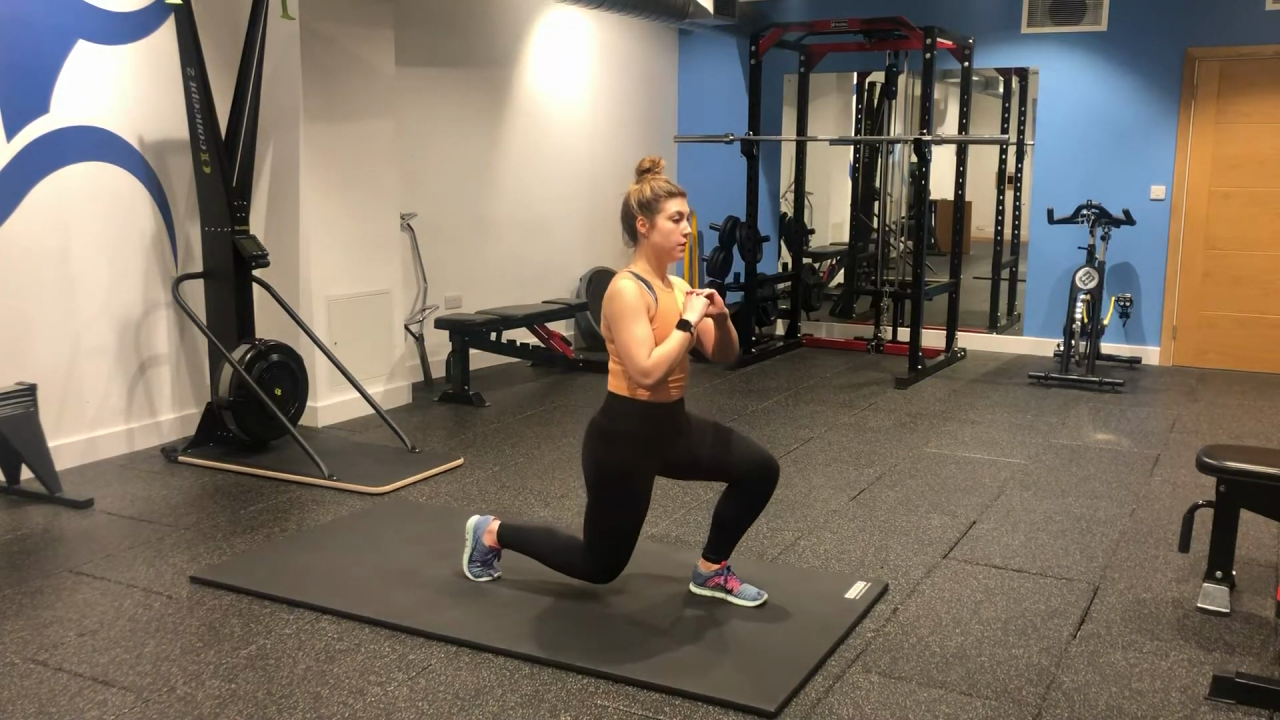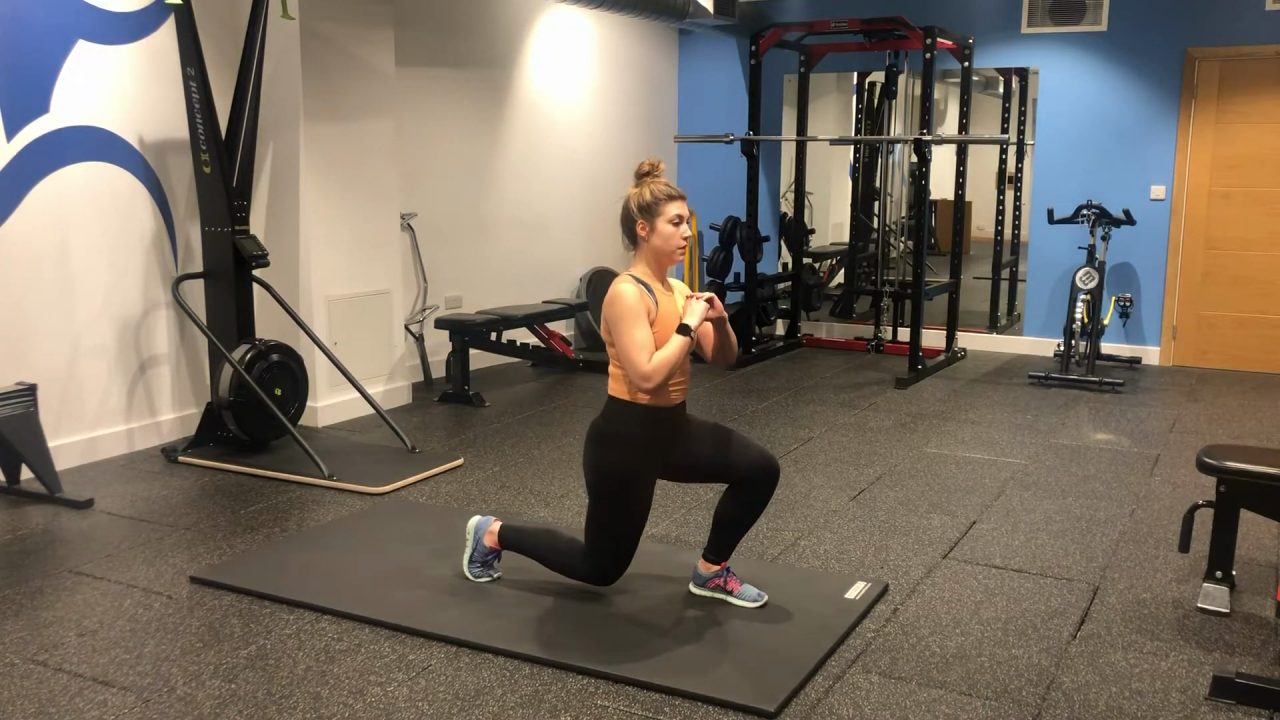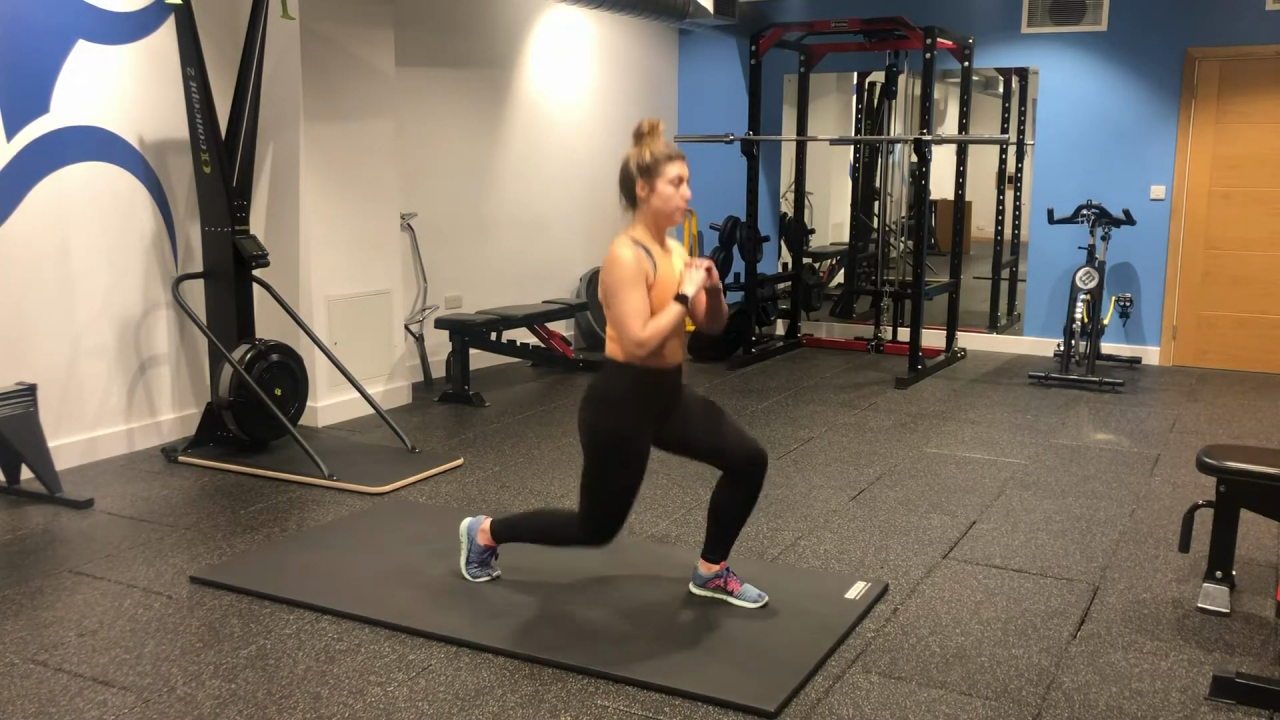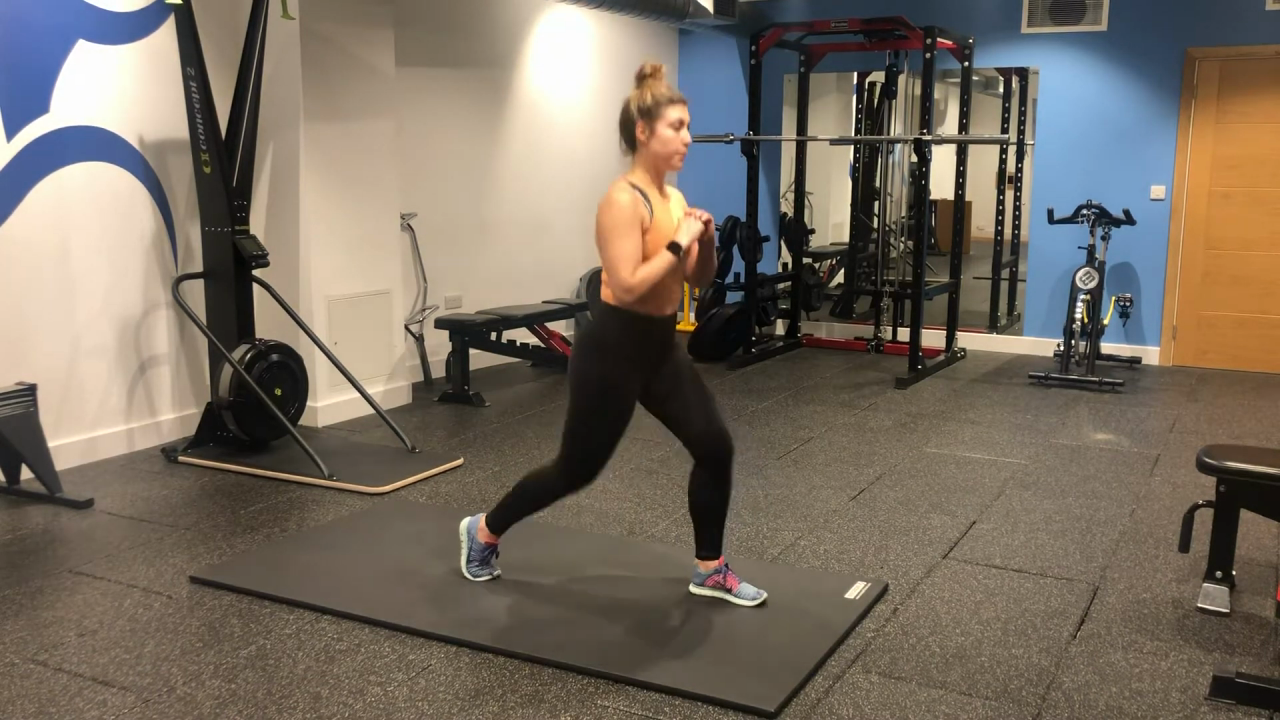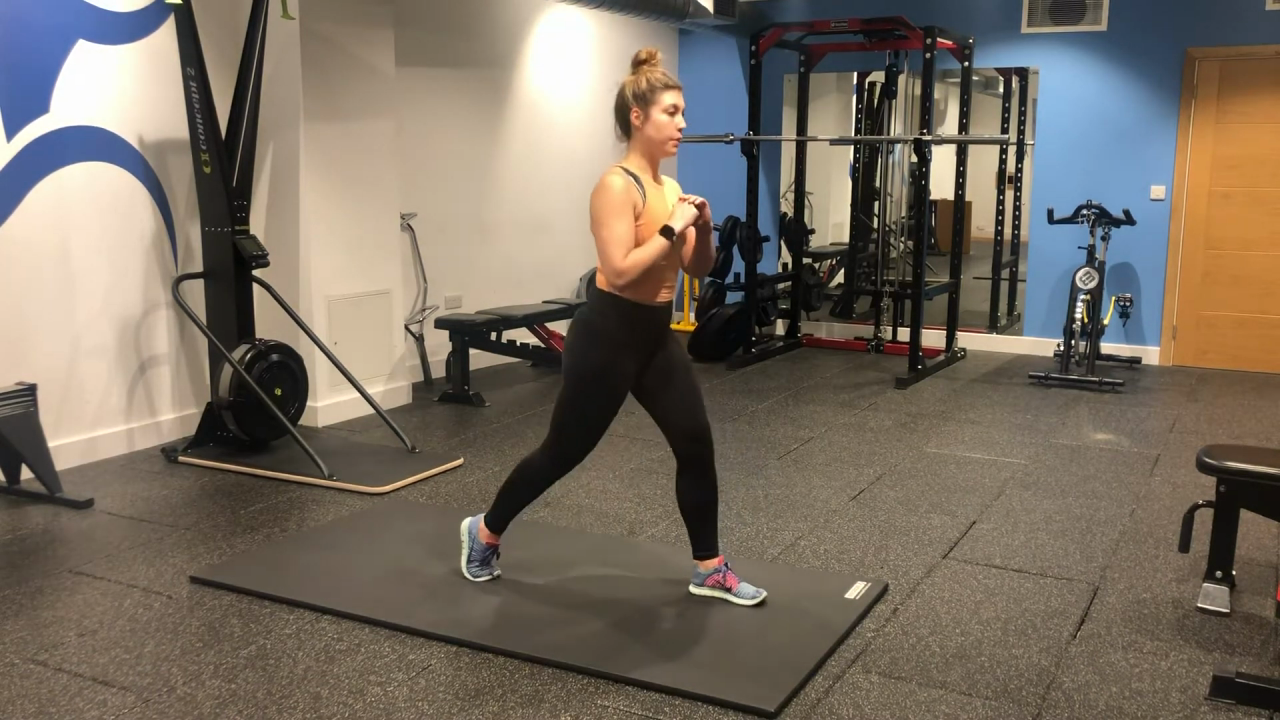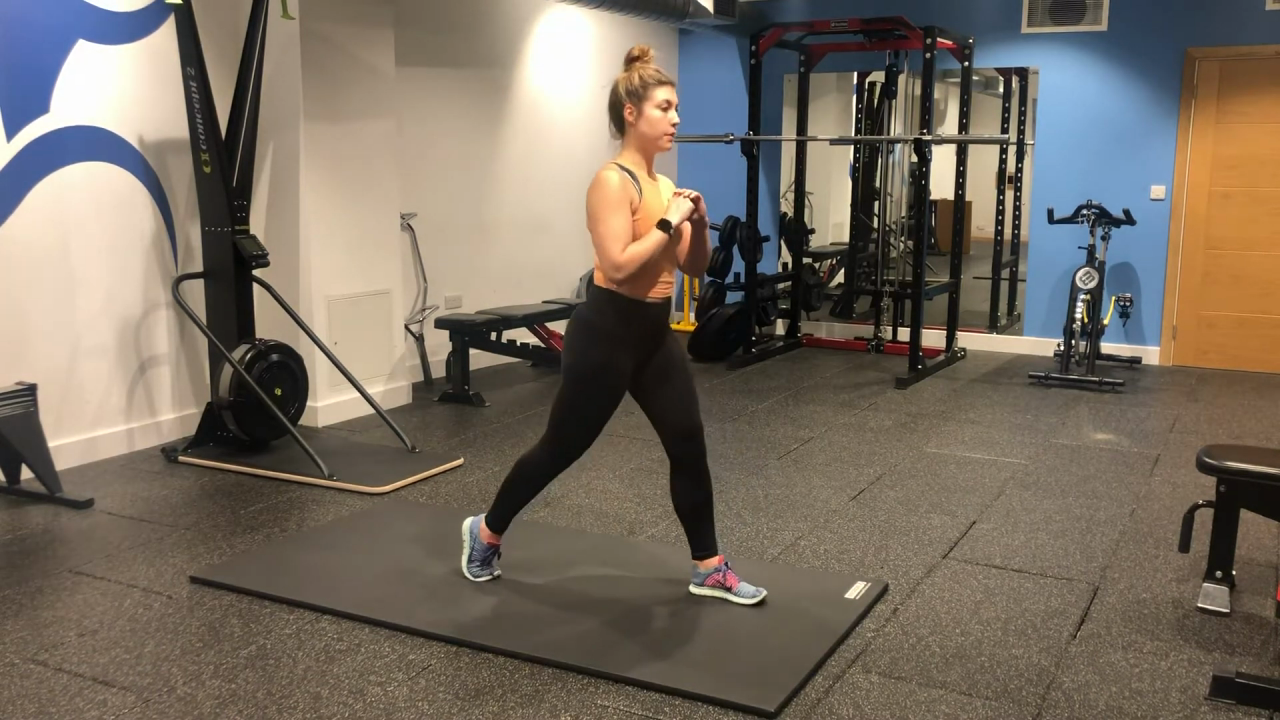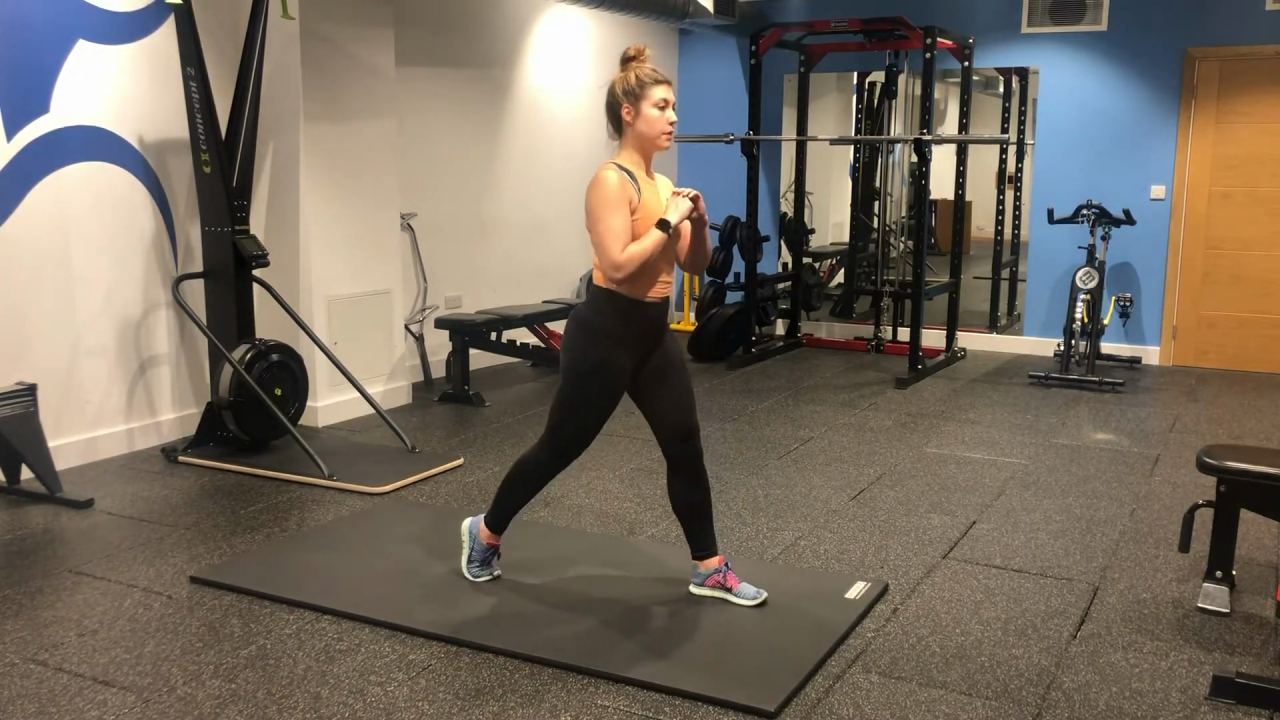
dt=0.2s
person 1, frame 1
left shoulder: (677, 287)
right shoulder: (627, 290)
left elbow: (725, 356)
right elbow: (646, 373)
left wrist: (719, 317)
right wrist: (688, 321)
left hip: (671, 424)
right hip: (624, 433)
left knee: (760, 470)
right knee: (601, 565)
left ankle: (710, 571)
right ankle: (492, 533)
person 1, frame 2
left shoulder: (676, 289)
right shoulder: (627, 295)
left elbow: (723, 358)
right elbow: (645, 377)
left wrist: (719, 320)
right wrist: (688, 325)
left hip: (672, 426)
right hip: (625, 437)
left knee: (761, 469)
right knee: (603, 567)
left ankle: (711, 571)
right ankle: (492, 533)
person 1, frame 3
left shoulder: (674, 249)
right shoulder: (625, 256)
left elbow: (712, 325)
right elbow: (639, 340)
left wrist: (712, 288)
right wrist: (686, 293)
left hip: (669, 393)
right hip: (621, 401)
left knee: (748, 461)
right knee: (596, 527)
left ankle: (711, 571)
right ankle: (485, 532)
person 1, frame 4
left shoulder: (672, 198)
right shoulder: (622, 200)
left elbow: (699, 280)
right elbow: (628, 286)
left wrist: (706, 240)
right wrist: (679, 242)
left hip: (661, 347)
right hip: (613, 348)
left knee: (716, 447)
right knee: (578, 469)
left ankle: (710, 571)
right ankle: (483, 531)
person 1, frame 5
left shoulder: (668, 186)
right shoulder: (617, 185)
left elbow: (697, 269)
right elbow: (621, 270)
left wrist: (702, 227)
right wrist: (673, 227)
left hip: (656, 335)
right hip: (608, 335)
left knee: (696, 445)
right knee: (564, 452)
left ankle: (710, 570)
right ankle: (484, 532)
person 1, frame 6
left shoulder: (664, 184)
right shoulder: (612, 181)
left elbow: (694, 267)
right elbow: (618, 266)
left wrist: (698, 222)
right wrist: (669, 222)
left hip: (654, 333)
right hip: (607, 332)
left knee: (689, 447)
right knee: (561, 448)
left ankle: (709, 569)
right ankle: (485, 532)
person 1, frame 7
left shoulder: (662, 184)
right shoulder: (611, 181)
left elbow: (694, 265)
right elbow: (617, 265)
left wrist: (697, 221)
right wrist: (668, 221)
left hip: (653, 332)
right hip: (605, 332)
left knee: (685, 447)
right knee: (560, 448)
left ankle: (709, 569)
right ankle: (485, 532)
